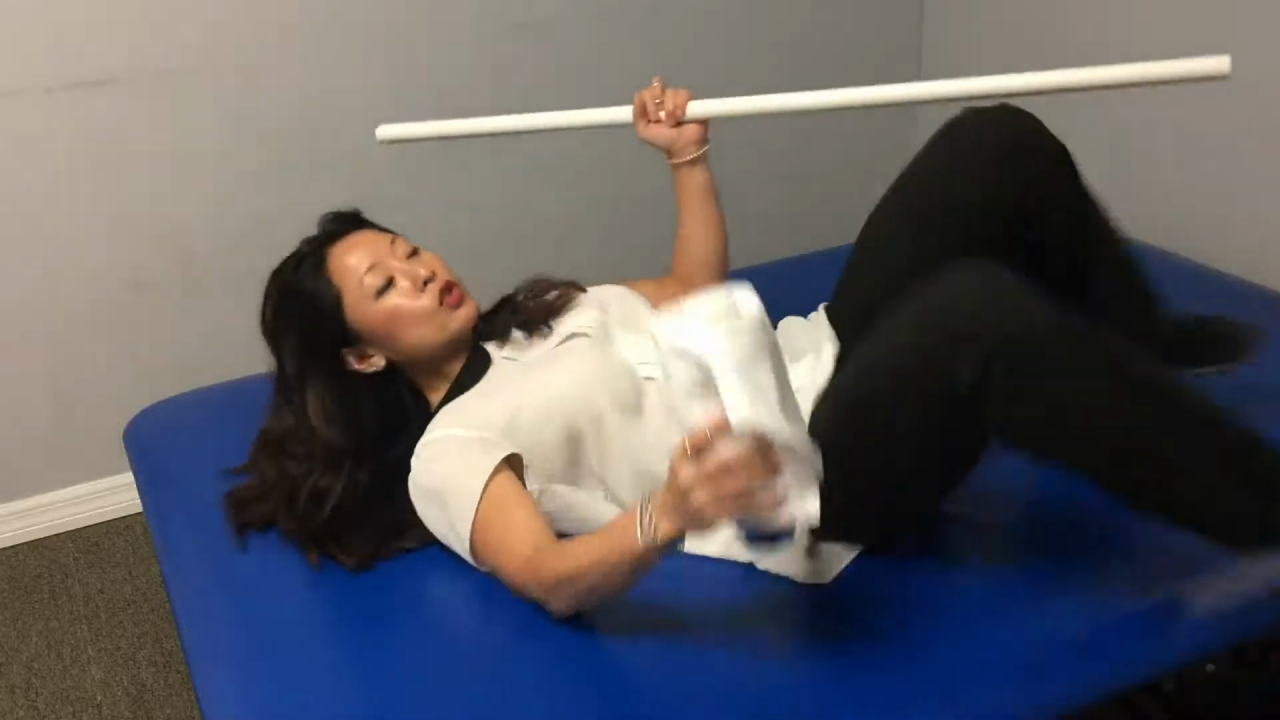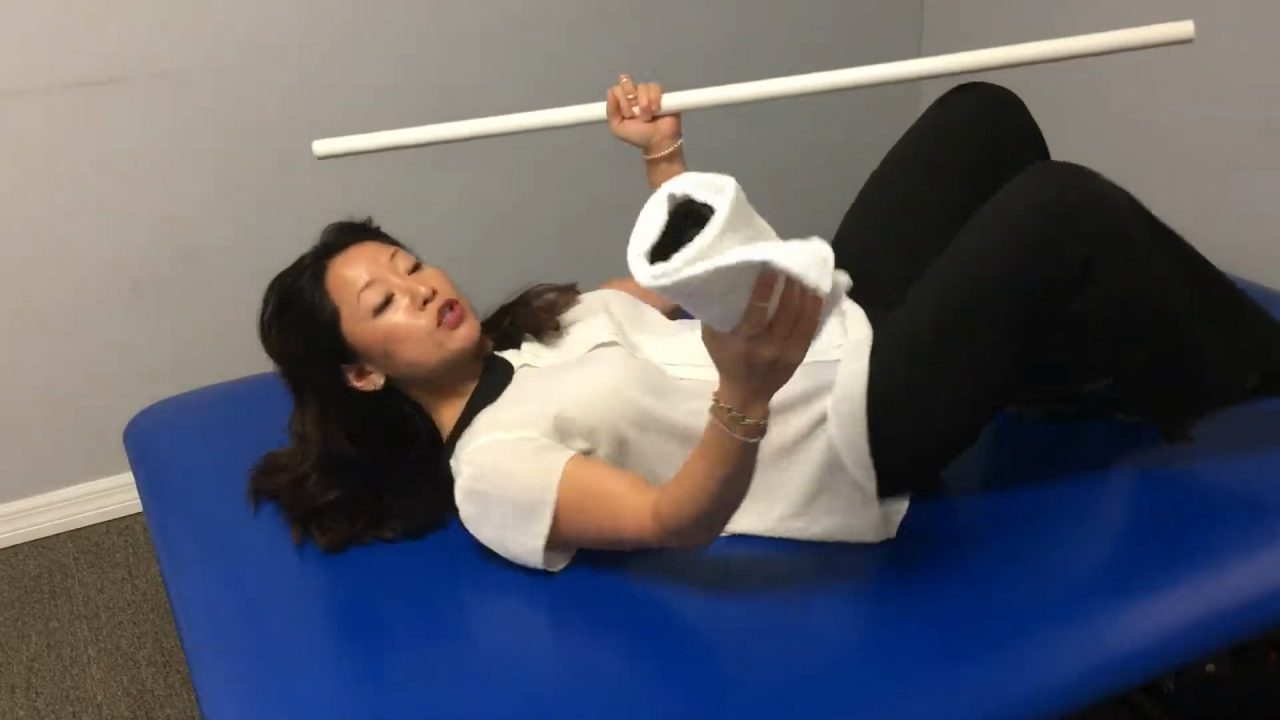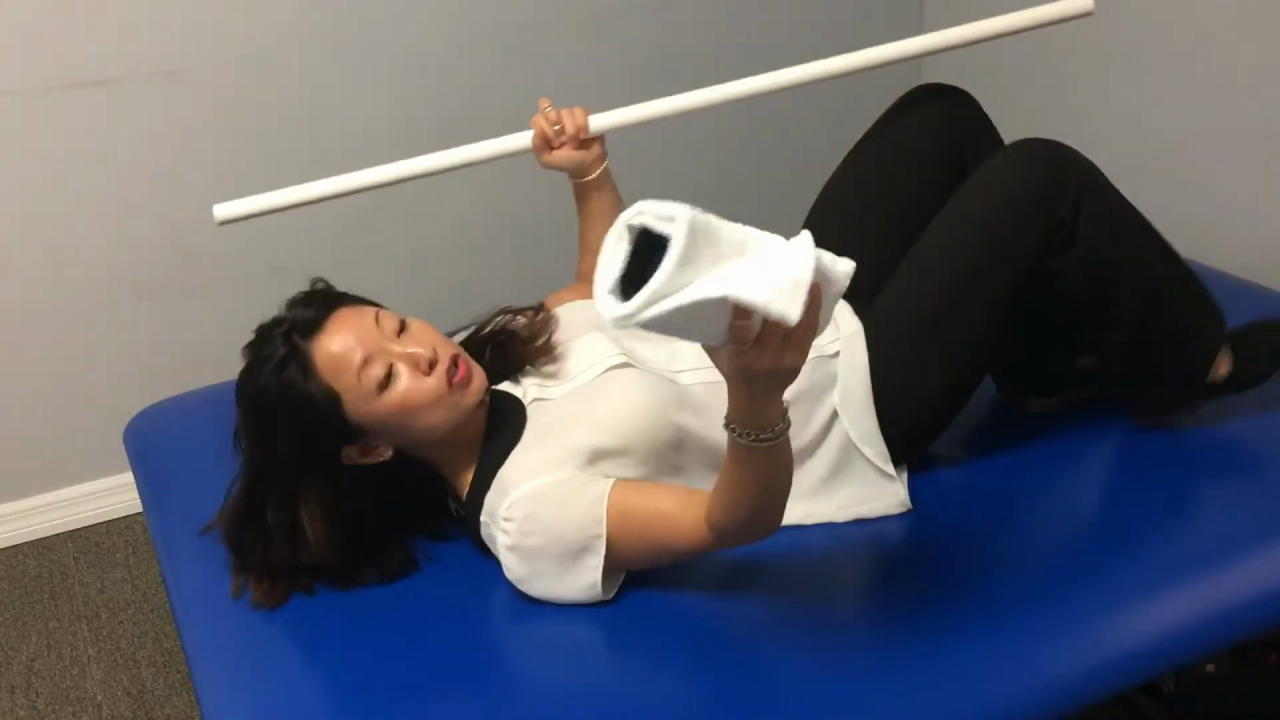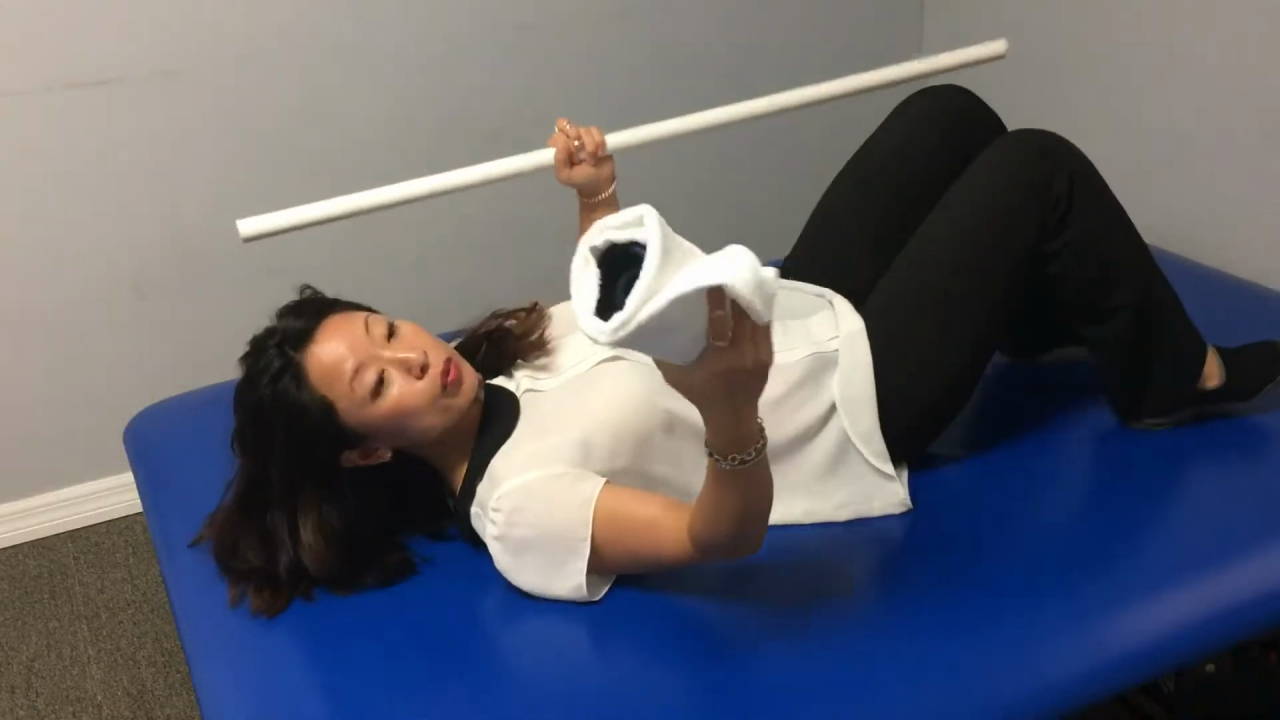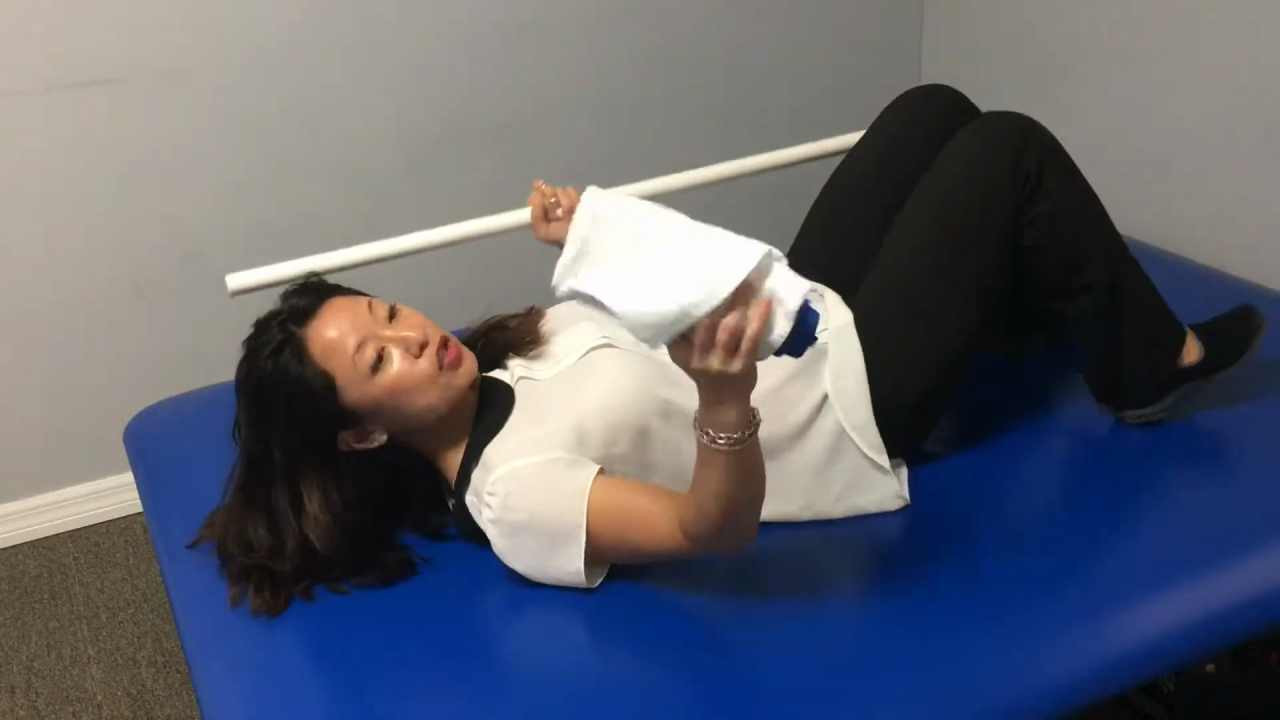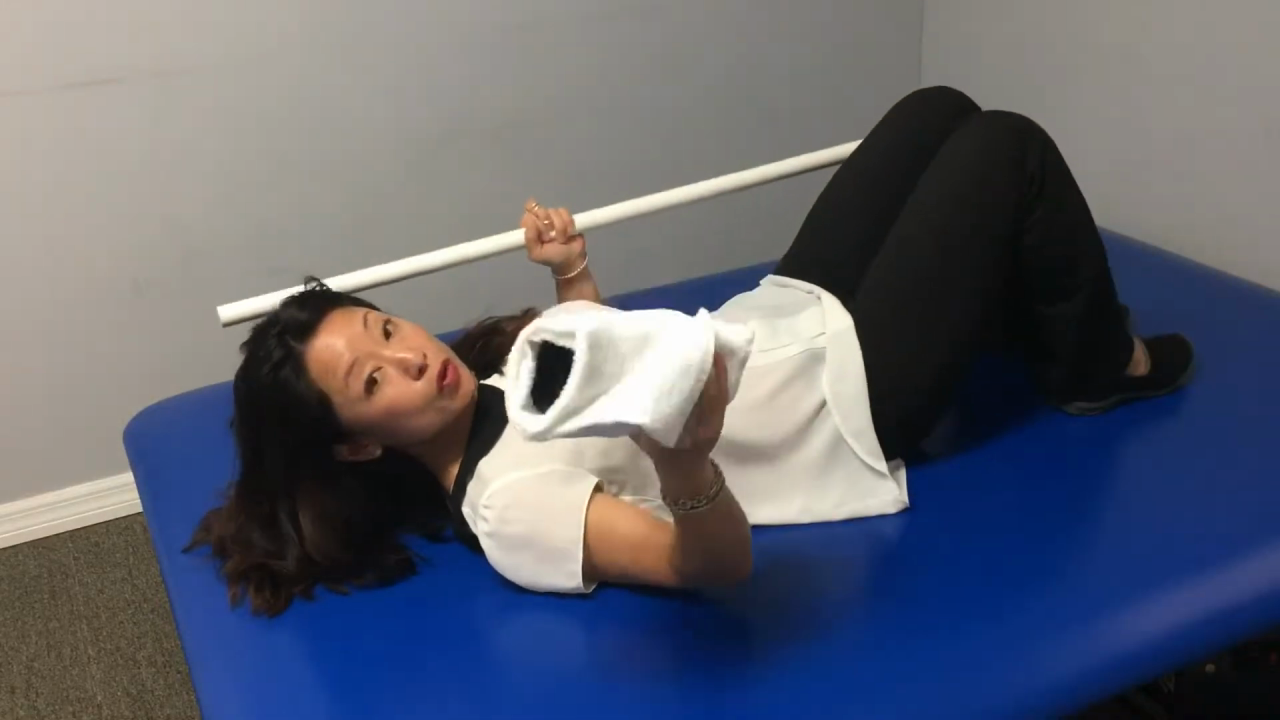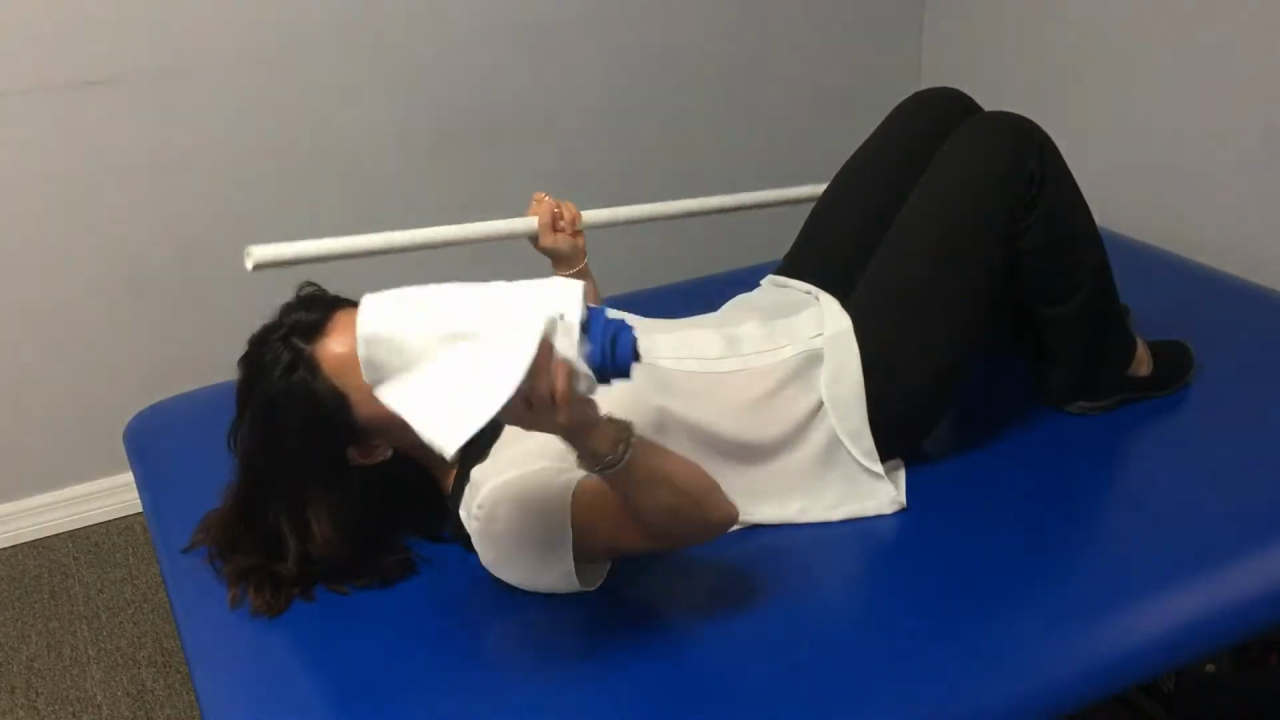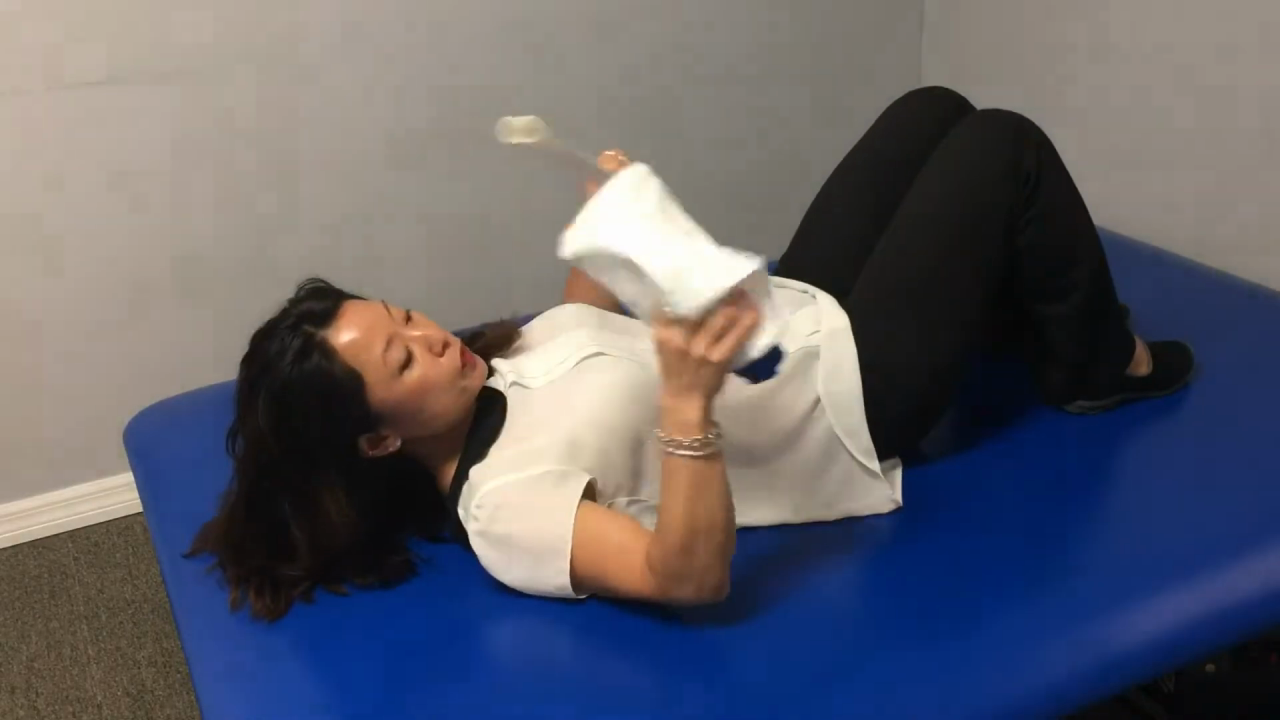
dt=0.4s
person 1, frame 1
left shoulder: (539, 313)
right shoulder: (448, 450)
left elbow: (697, 287)
right elbow: (547, 575)
left wrist: (687, 158)
right wrist: (670, 513)
left hip: (833, 350)
right hip: (826, 483)
left knee: (998, 143)
right knee: (976, 313)
left ankle: (1140, 342)
person 1, frame 2
left shoulder: (528, 326)
right shoulder: (484, 464)
right elbow: (669, 522)
left wrist: (663, 155)
right wrist: (745, 402)
left hip: (840, 333)
right hip: (859, 441)
left knee: (984, 116)
right knee: (1061, 209)
left ankle: (1059, 366)
person 1, frame 3
left shoulder: (487, 354)
right shoulder: (525, 514)
left elbow: (605, 287)
right elbow: (735, 521)
left wrist: (590, 177)
right wrist: (755, 396)
left hip: (814, 319)
right hip: (859, 405)
left knee: (942, 114)
right knee: (1044, 180)
left ankle: (1052, 363)
right ankle: (1193, 360)
person 1, frame 4
left shoulder: (489, 354)
right shoulder: (515, 508)
right elbow: (723, 535)
left wrist: (597, 193)
right wrist: (731, 412)
left hip: (803, 313)
right hip: (863, 400)
left knee: (948, 114)
right knee: (1040, 168)
left ankle: (1051, 319)
right ankle: (1167, 376)
person 1, frame 5
left shoulder: (484, 364)
right shoulder: (510, 494)
right elbow: (716, 527)
left wrist: (578, 251)
right wrist: (727, 397)
left hip: (807, 321)
right hip: (859, 395)
left knee: (935, 111)
right knee: (1011, 149)
left ankle: (1029, 299)
right ankle: (1148, 362)
person 1, frame 6
left shoulder: (489, 368)
right shoulder: (507, 506)
right elbow: (715, 562)
left wrist: (573, 276)
right wrist: (683, 462)
left hip: (790, 314)
right hip: (859, 395)
left knee: (941, 113)
right knee: (1008, 148)
left ankle: (1038, 318)
right ankle: (1099, 366)
person 1, frame 7
right shoulder: (501, 508)
right elbow: (704, 513)
left wrist: (570, 269)
right wrist: (579, 427)
left hip: (790, 315)
right hip: (857, 397)
left knee: (943, 113)
right knee: (1007, 150)
left ankle: (1038, 320)
right ankle: (1097, 368)
person 1, frame 8
left shoulder: (482, 372)
right shoulder: (501, 508)
right elbow: (693, 577)
right wrist: (686, 404)
left hip: (798, 314)
right hip: (854, 393)
left knee: (934, 110)
right knee: (1003, 145)
left ankle: (1035, 328)
right ankle: (1097, 366)
